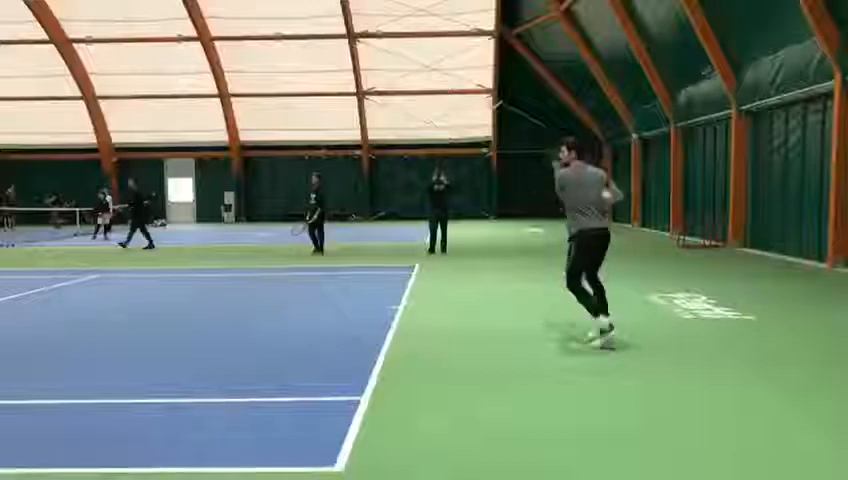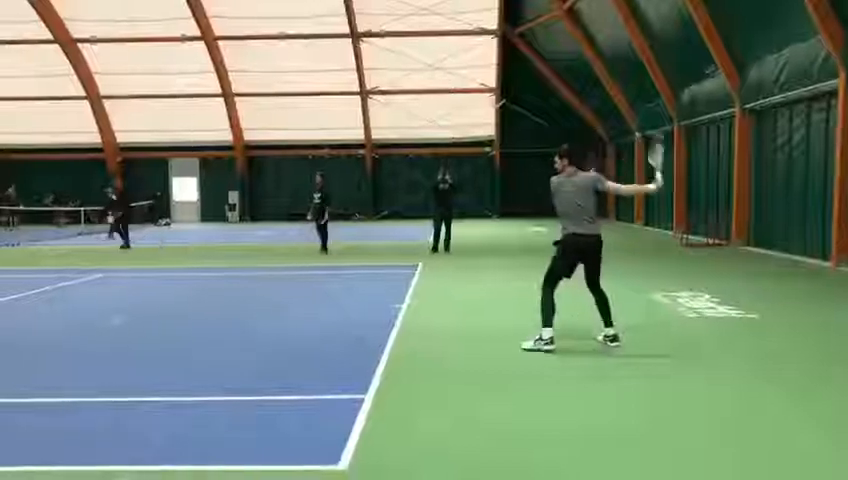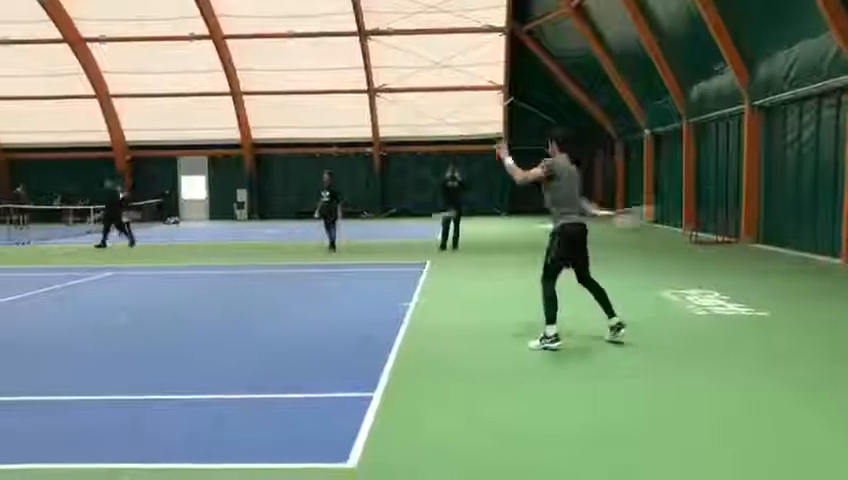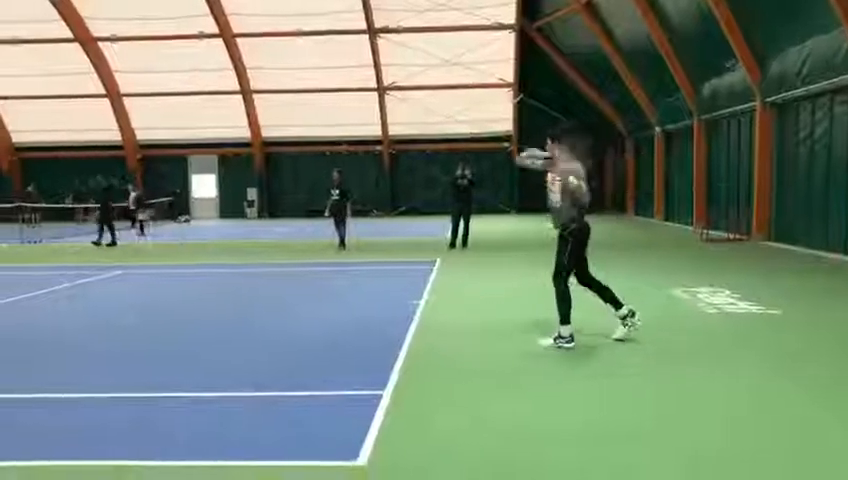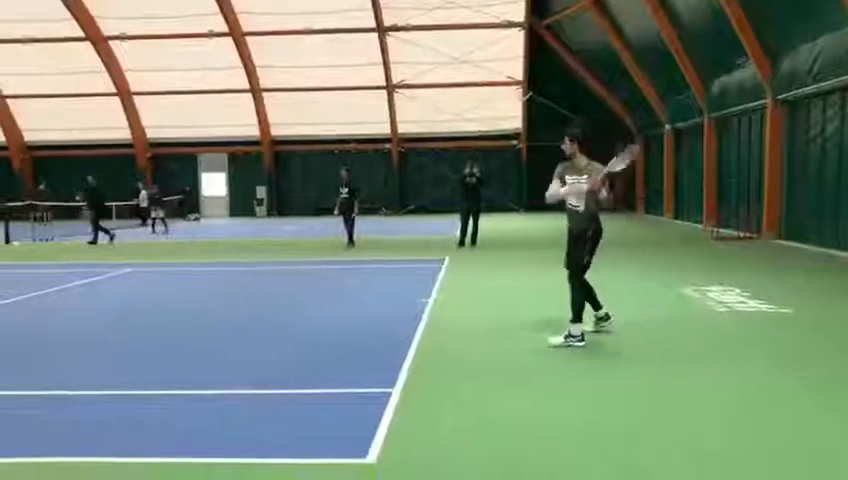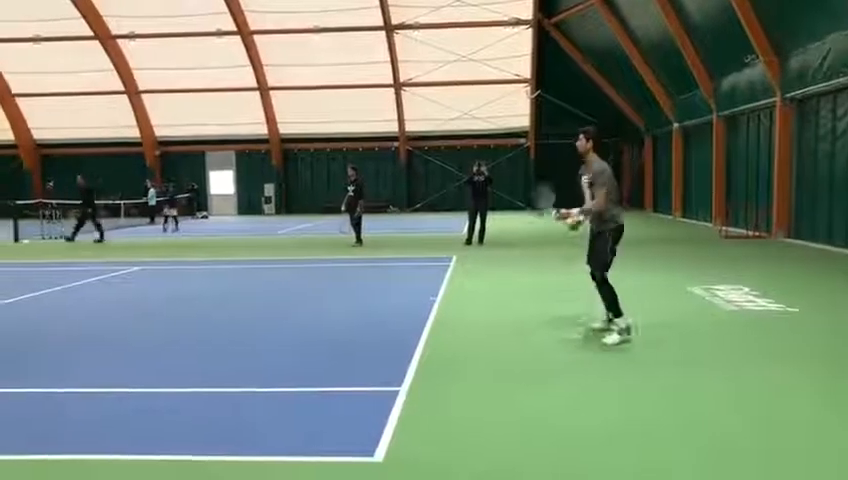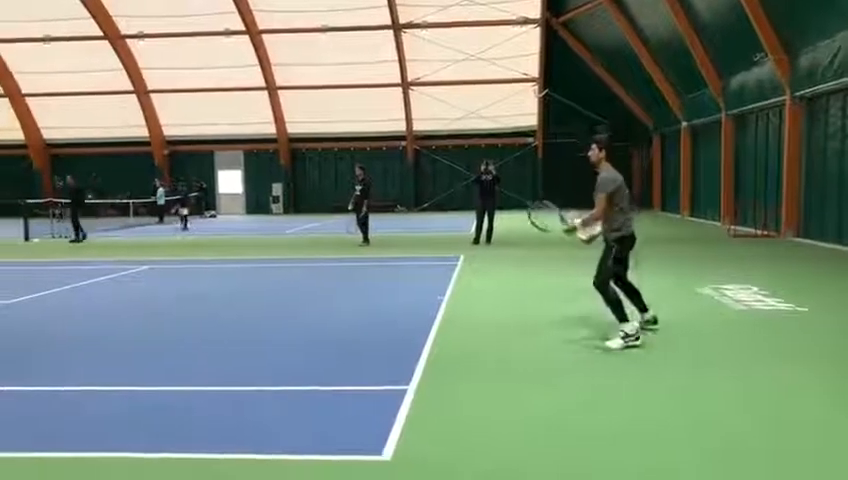
dt=0.3s
person 1, frame 1
left shoulder: (561, 175)
right shoulder: (599, 174)
right elbow: (618, 196)
left hip: (583, 235)
right hip: (603, 232)
left knee: (573, 282)
right knee: (592, 278)
left ankle: (603, 324)
right ankle: (604, 323)
person 1, frame 2
left shoulder: (555, 183)
right shoulder: (591, 179)
right elbow: (620, 190)
right wrist: (650, 187)
left hip: (570, 241)
right hip: (593, 240)
left knee: (548, 286)
right knee: (594, 286)
left ankle: (546, 336)
right ankle: (610, 333)
person 1, frame 3
left shoulder: (553, 164)
right shoulder: (572, 169)
left elbow: (521, 178)
right elbow: (577, 200)
left wrist: (506, 158)
right wrist: (594, 210)
left hip: (564, 230)
right hip: (578, 228)
left knee: (548, 280)
right knee: (585, 279)
left ankle: (551, 335)
right ankle: (615, 323)
person 1, frame 4
left shoulder: (575, 168)
right shoulder: (549, 163)
left elbow: (585, 200)
right elbow: (521, 160)
left wrist: (569, 177)
right wrist: (537, 154)
left hip: (574, 230)
right hip: (569, 231)
left knee: (559, 279)
right knee: (584, 278)
left ankle: (565, 335)
right ankle: (626, 314)
person 1, frame 5
left shoulder: (596, 169)
right shoulder: (563, 168)
right elbow: (549, 196)
left wrist: (598, 189)
right wrist: (568, 190)
left hip: (590, 231)
right hip: (574, 230)
left knee: (575, 277)
right knee: (577, 277)
left ankle: (575, 334)
right ankle: (601, 315)
person 1, frame 6
left shoulder: (599, 169)
right shoulder: (584, 169)
left elbow: (599, 204)
left wrist: (574, 212)
right wrist: (580, 217)
left hip: (610, 228)
right hip: (598, 229)
left knee: (598, 275)
right knee: (597, 273)
left ankle: (623, 327)
right ankle: (612, 318)
person 1, frame 7
left shoulder: (606, 177)
right shoulder: (609, 176)
left elbow: (599, 213)
left wrist: (578, 224)
left hip: (619, 238)
right hip: (619, 236)
left knee: (601, 282)
right knee: (620, 280)
left ankle: (630, 332)
right ankle: (648, 318)
